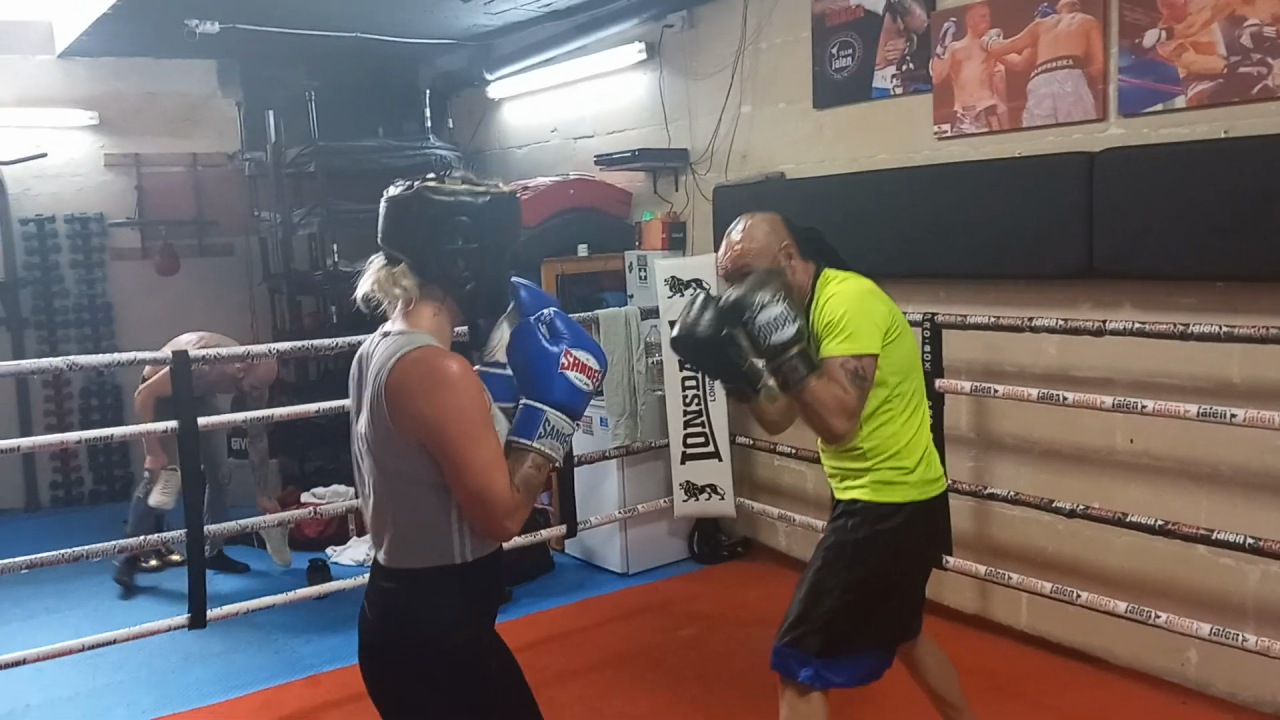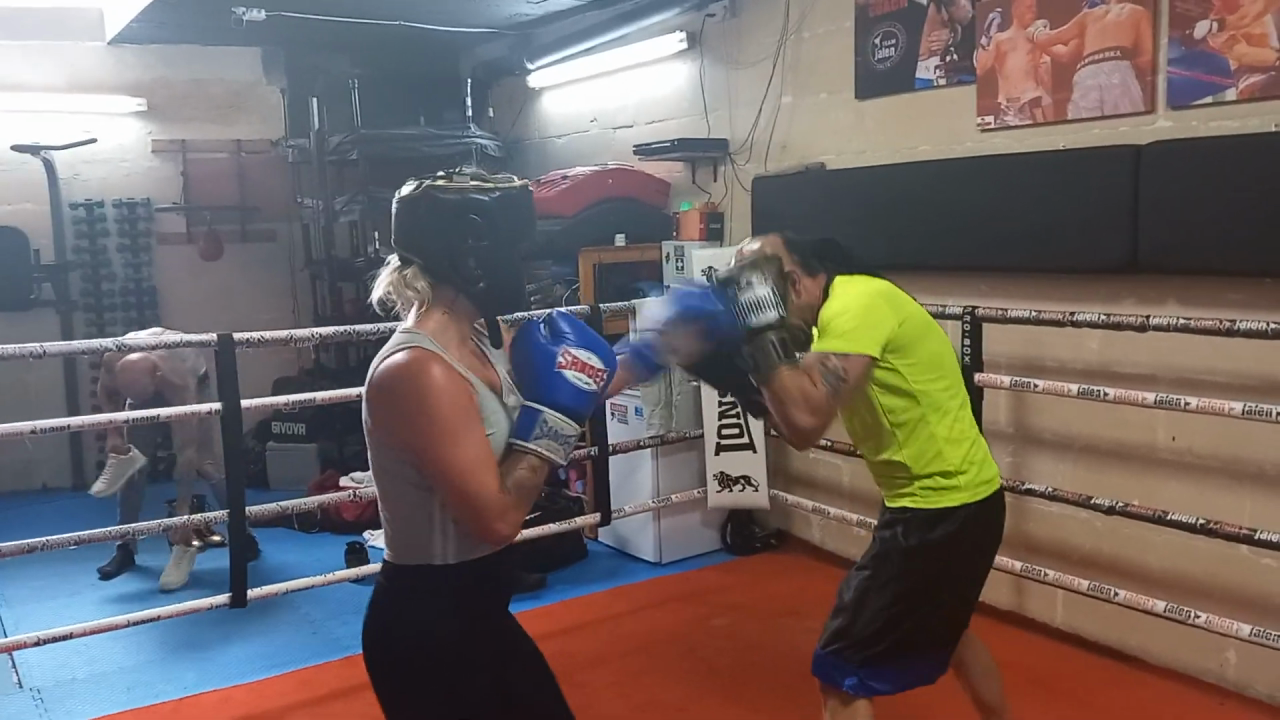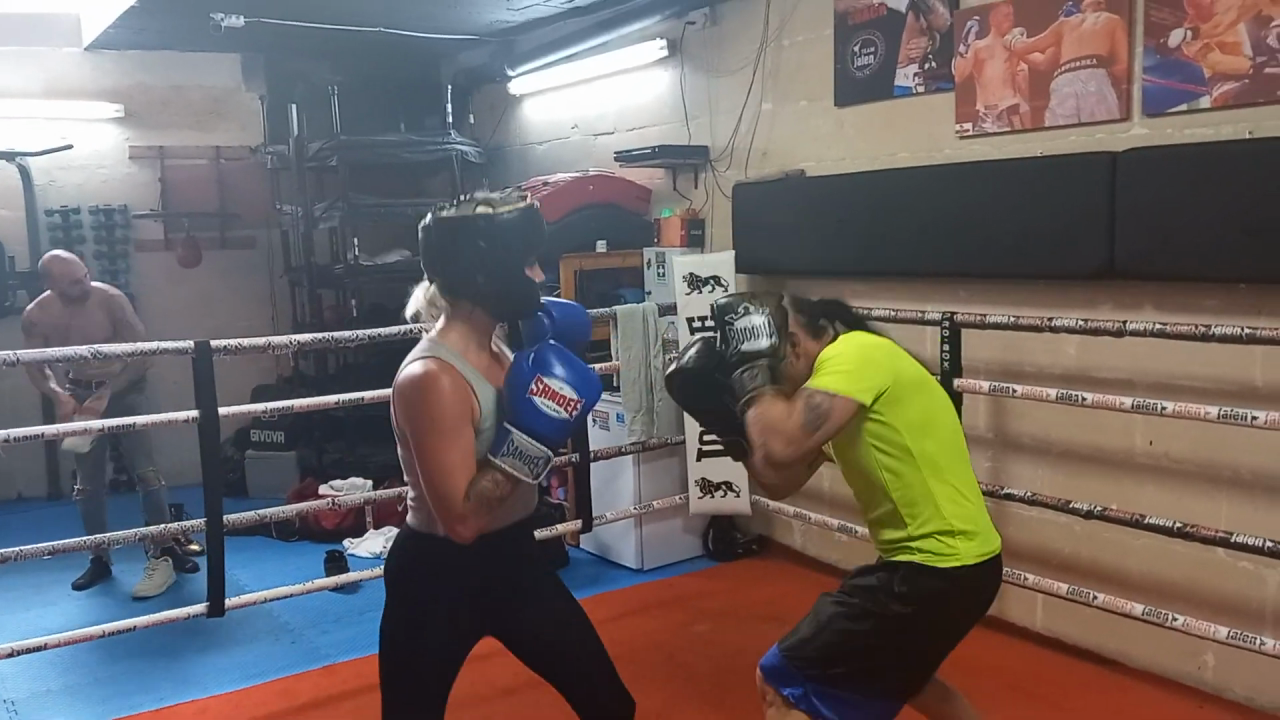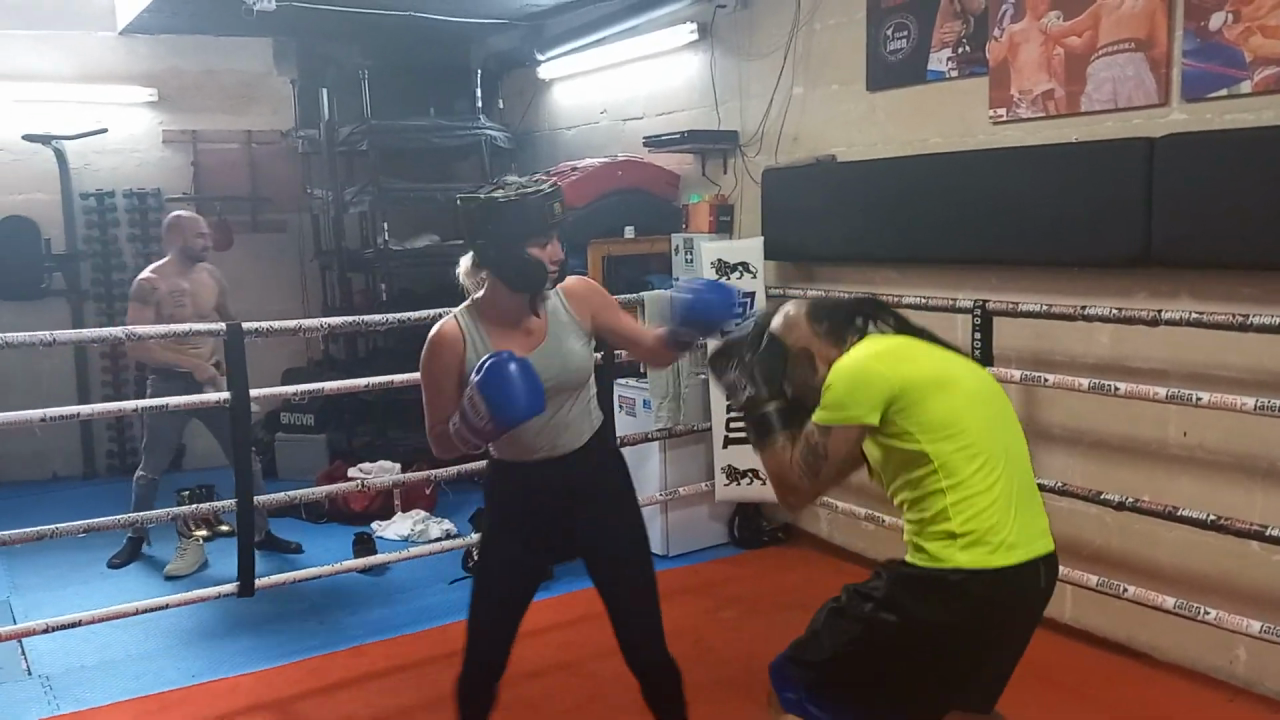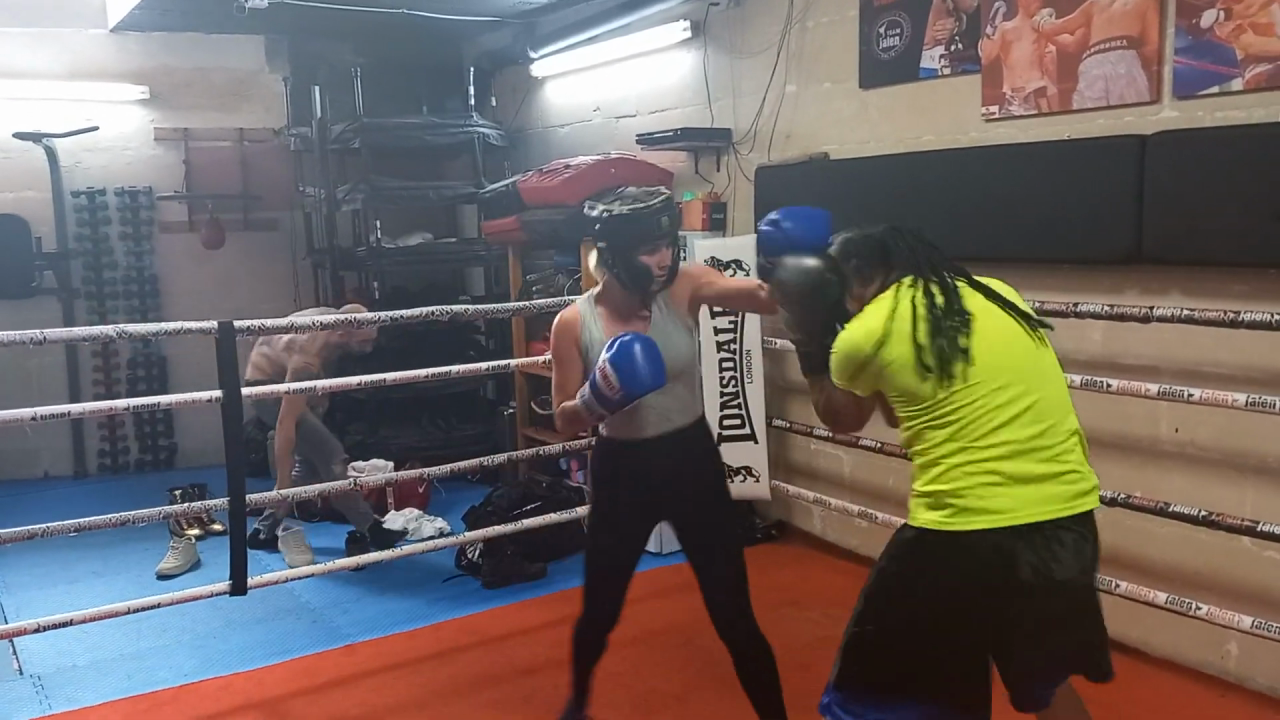
dt=0.7s
person 1, frame 1
left shoulder: (382, 349)
right shoulder: (435, 369)
right elbow: (503, 514)
left wrist: (500, 372)
right wrist: (552, 405)
left hip: (410, 609)
right hip: (435, 626)
person 1, frame 2
left shoulder: (467, 337)
right shoulder: (414, 369)
right elbow: (497, 516)
right wrist: (556, 412)
left hip: (472, 609)
right hip: (427, 622)
person 1, frame 3
left shoulder: (487, 340)
right shoulder: (428, 378)
left elbow: (530, 393)
right elbow: (462, 521)
left wrist: (557, 353)
right wrist: (531, 437)
left hip: (512, 559)
right hip: (437, 573)
person 1, frame 4
left shoulder: (578, 296)
right shoulder: (451, 338)
left elbow: (658, 352)
right elbow: (442, 446)
left wrist: (690, 326)
right wrist: (477, 423)
left hip: (596, 482)
right hip: (517, 499)
left knee: (646, 652)
right knee: (483, 663)
person 1, frame 5
left shoulder: (685, 287)
right shoulder: (574, 324)
left elbow: (764, 297)
right elbow: (565, 422)
right wrist: (598, 397)
left hip: (693, 463)
right hip: (621, 473)
left knee: (734, 618)
right knee: (599, 611)
person 2, frame 1
left shoulder: (849, 300)
right shoulder: (808, 309)
left elbow: (837, 421)
right elbow: (778, 417)
left wrist: (781, 344)
right wrist: (730, 367)
left hip: (888, 506)
right hip: (902, 500)
left knee: (800, 665)
right knee: (897, 629)
person 2, frame 2
left shoulder: (855, 305)
right shoulder: (838, 314)
left elbow: (808, 418)
right elbow: (800, 431)
left wrist: (762, 328)
right wrist: (746, 376)
left hip: (945, 510)
right hip: (962, 503)
left knee: (841, 671)
right knee: (943, 626)
person 2, frame 3
left shoulder: (857, 355)
right shoulder: (843, 375)
left elbow: (783, 448)
right elbow: (778, 481)
left wrist: (751, 364)
right wrist: (727, 409)
left hip: (934, 570)
right hip: (962, 563)
left knee: (782, 684)
right knee: (893, 671)
person 2, frame 4
left shoulder: (862, 367)
right shoulder: (916, 355)
left elbow: (797, 489)
right elbow: (832, 468)
left wrist: (757, 402)
right wrist: (781, 397)
left hip: (958, 579)
person 2, frame 5
left shoulder: (864, 335)
right shoulder: (997, 295)
left elbow: (842, 417)
left wrist: (811, 335)
left hip: (960, 543)
right hip: (1068, 527)
person 3, frame 1
left shoulder: (254, 385)
right shoulder: (200, 362)
left elbow: (257, 438)
right elbow: (144, 395)
left wrist: (265, 495)
right wrist: (153, 451)
left hip: (200, 397)
right hip: (159, 396)
left knee: (220, 474)
right knee: (158, 472)
left ankle: (213, 552)
right ankle: (131, 557)
person 3, frame 2
left shoulder: (179, 379)
right shoulder: (115, 360)
left elbow: (188, 451)
right elbow: (106, 391)
left wrist: (182, 513)
right wrist: (114, 432)
left hip: (193, 384)
right hip: (148, 385)
left knee: (208, 465)
right knee: (130, 466)
right ankle: (126, 548)
person 3, frame 3
left shoulder: (109, 299)
right shoulder: (36, 316)
left elbow: (144, 354)
right elbow: (35, 367)
left wrist: (107, 392)
right wrist: (59, 395)
left hip: (124, 389)
right hip: (81, 393)
left knee: (145, 473)
right knee: (88, 484)
left ankle: (165, 548)
right ankle: (100, 559)
person 3, frame 4
left shoulder: (211, 275)
right shoulder: (149, 285)
left elbow: (229, 322)
right elbow: (136, 346)
right wrist: (193, 365)
left hip: (214, 377)
right hip: (170, 381)
right knee: (152, 465)
left ankle: (261, 533)
right ankle: (136, 538)
person 3, frame 5
right shoulder: (306, 358)
right elbow: (286, 427)
left wrist: (320, 392)
right wrist: (282, 486)
left hip: (283, 379)
right hip: (268, 386)
left knee: (310, 462)
right knee: (331, 456)
left ankle: (265, 531)
right ankle: (368, 531)
